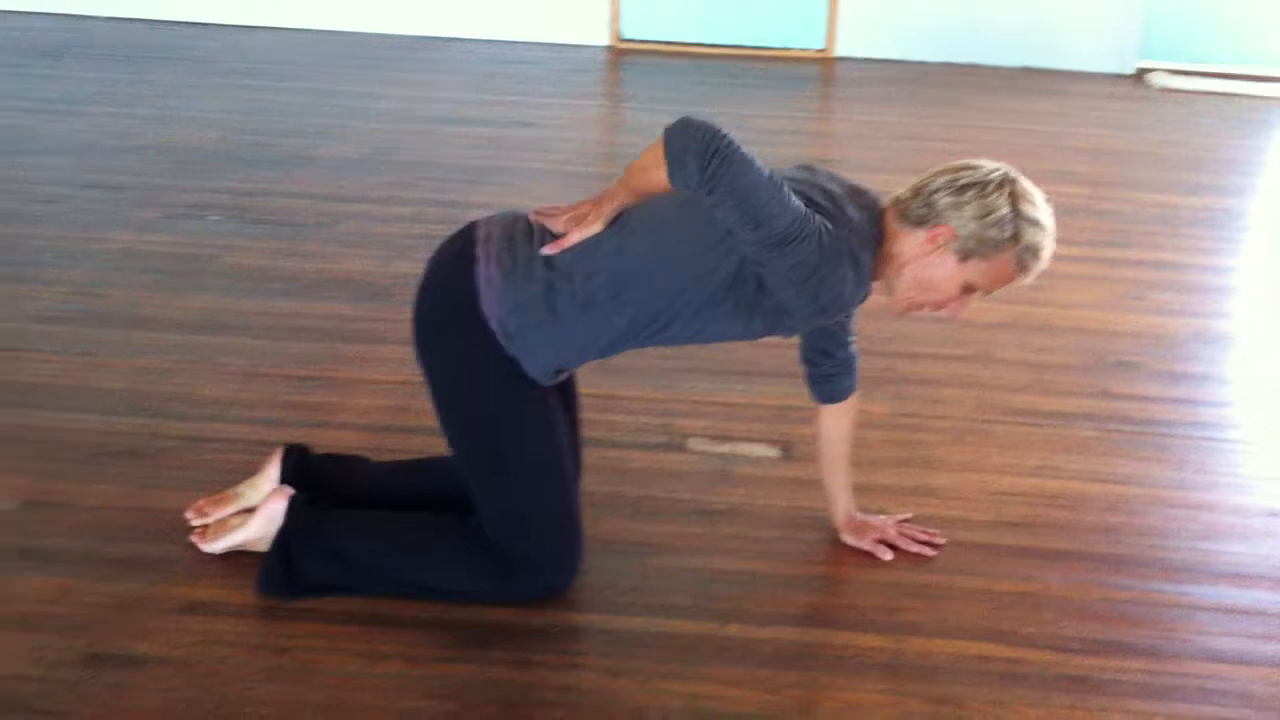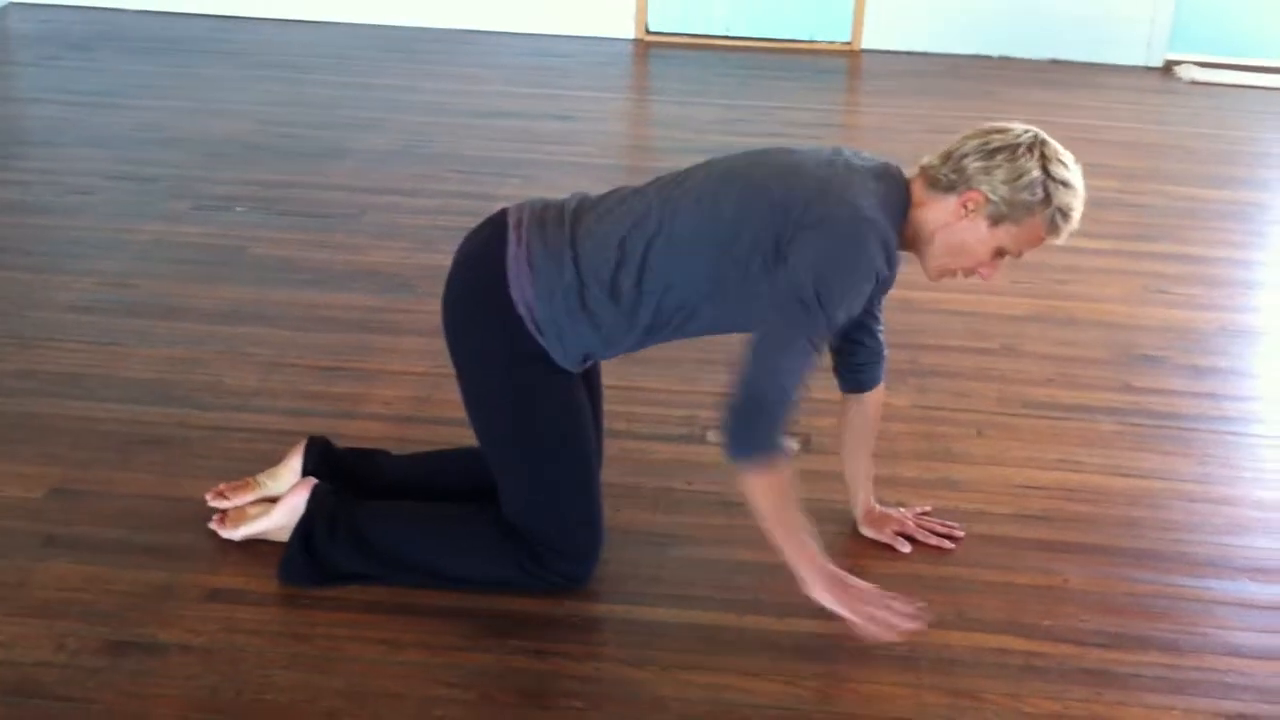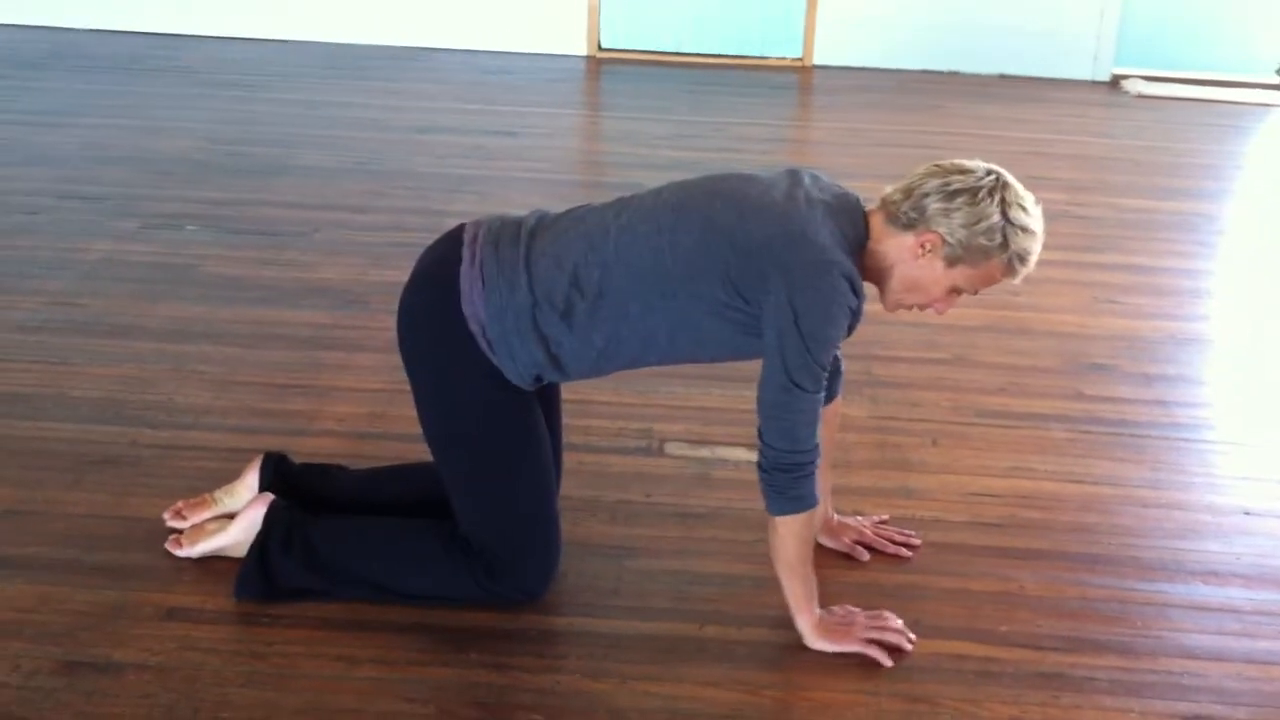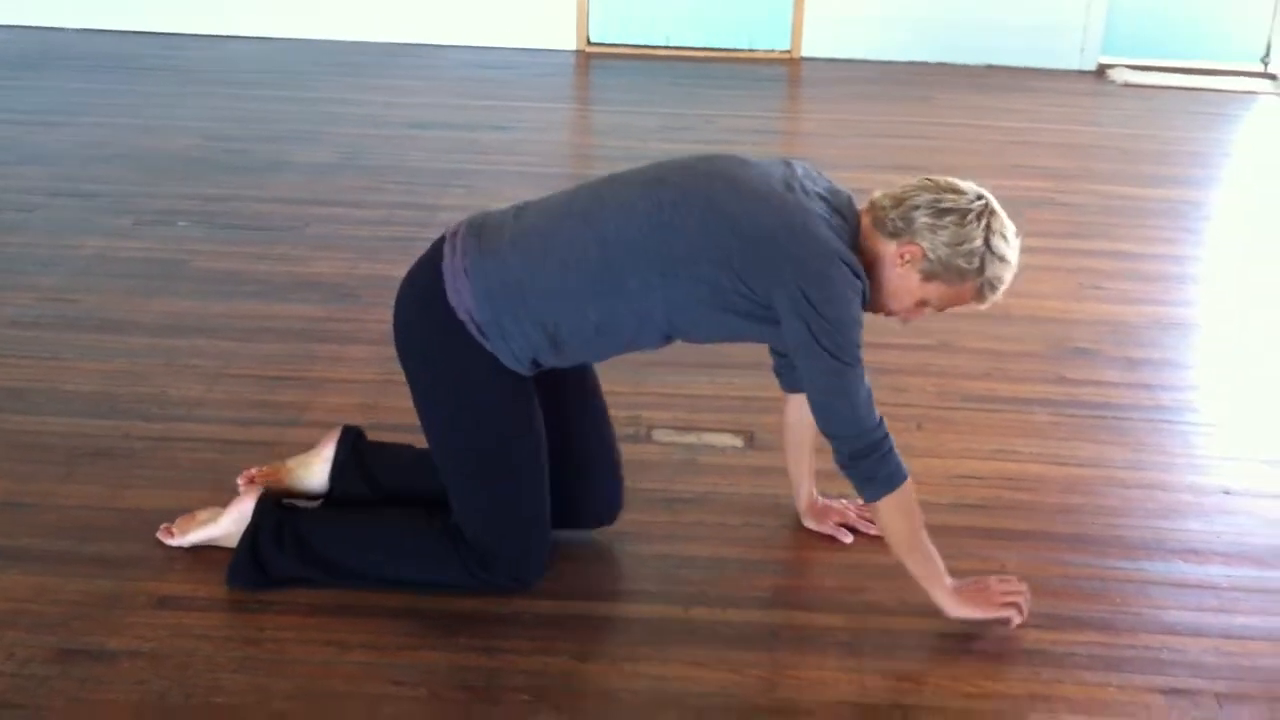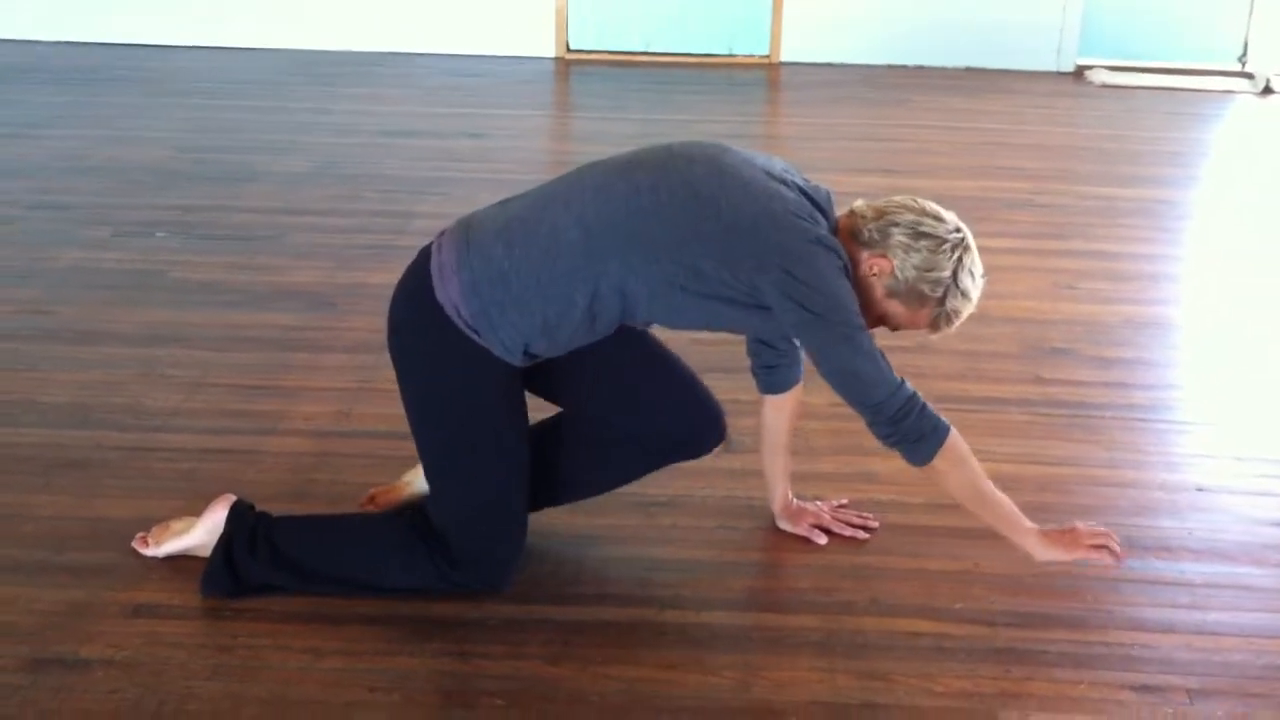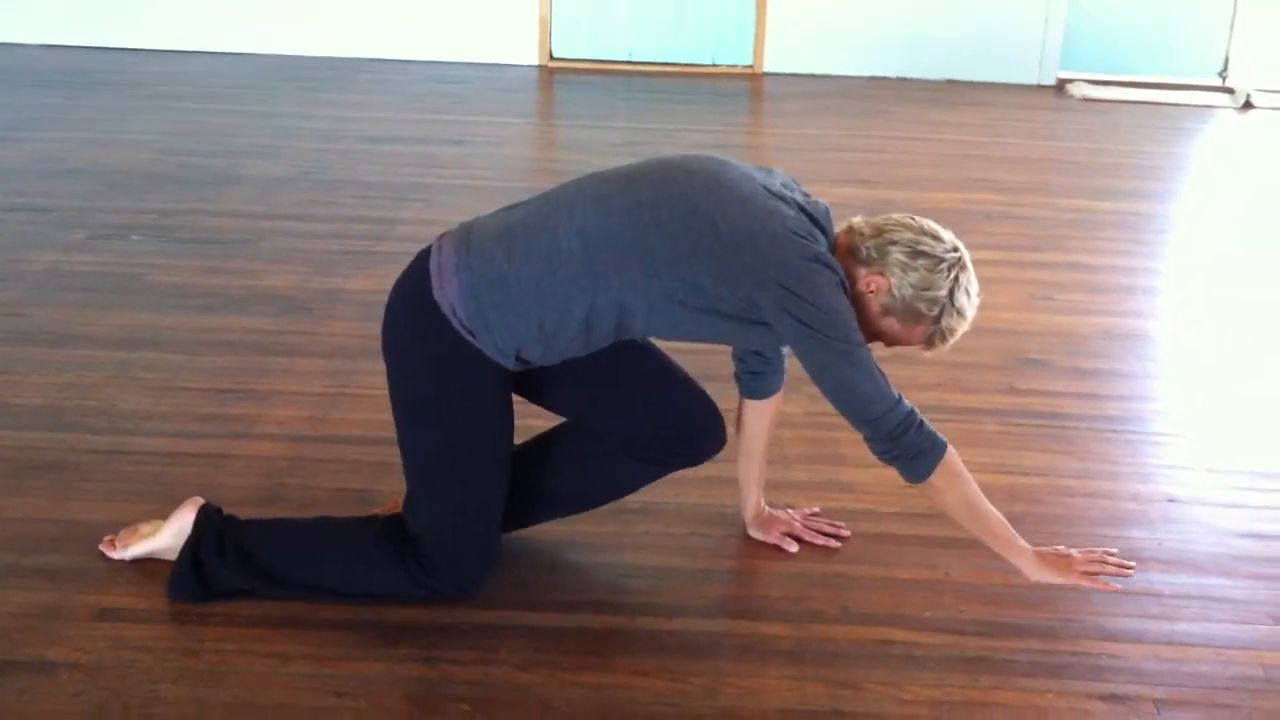
dt=0.7s
person 1, frame 1
left shoulder: (849, 225)
right shoulder: (826, 262)
left elbow: (831, 368)
right elbow: (695, 141)
left wrist: (846, 513)
right wrist: (610, 205)
left hip: (511, 302)
right hip: (482, 315)
left knee: (532, 488)
right knee: (538, 563)
left ankle: (300, 477)
right ankle: (289, 531)
person 1, frame 2
left shoulder: (871, 193)
right shoulder: (853, 240)
left elbow: (858, 356)
right elbow: (751, 423)
left wrist: (866, 506)
right wrist: (817, 575)
left hip: (537, 277)
right hip: (512, 305)
left knee: (548, 480)
right knee: (559, 554)
left ankle: (324, 469)
right ankle: (315, 522)
person 1, frame 3
left shoulder: (833, 216)
right shoulder: (820, 274)
left elbow: (820, 375)
right elbow: (787, 457)
left wrist: (825, 516)
right wrist: (810, 620)
left hip: (495, 291)
right hip: (465, 322)
left knee: (509, 494)
right knee: (516, 567)
left ankle: (279, 484)
right ankle: (270, 538)
person 1, frame 4
left shoulder: (817, 213)
right shoulder: (822, 270)
left elbow: (797, 364)
right elbow: (867, 448)
left wrist: (807, 501)
right wrist: (948, 591)
left hip: (508, 299)
right hip: (461, 322)
left knee: (591, 503)
right knee: (507, 559)
left ankle: (346, 469)
right ankle: (262, 529)
person 1, frame 5
left shoulder: (797, 217)
right shoulder: (803, 260)
left elbow: (775, 356)
right elbow: (901, 418)
left wrist: (782, 499)
right wrist: (1032, 537)
left hip: (515, 300)
right hip: (455, 320)
left knee: (690, 426)
right knee: (478, 562)
left ankle: (458, 473)
right ankle: (239, 538)
person 1, frame 6
left shoulder: (791, 226)
right shoulder: (802, 273)
left elbow: (760, 360)
right elbow: (898, 435)
left wrist: (755, 507)
right wrist: (1027, 557)
left hip: (511, 311)
right hip: (448, 322)
left knee: (688, 432)
right knee: (449, 569)
left ankle: (451, 495)
right ankle: (207, 541)
